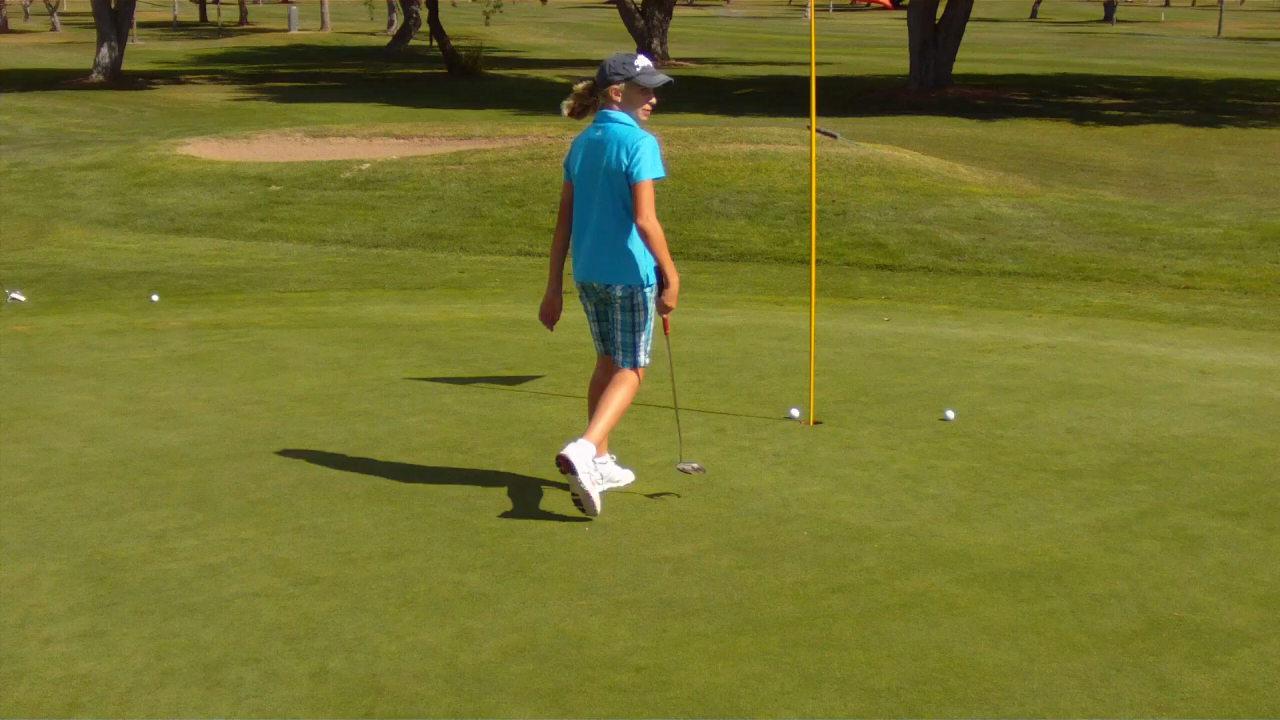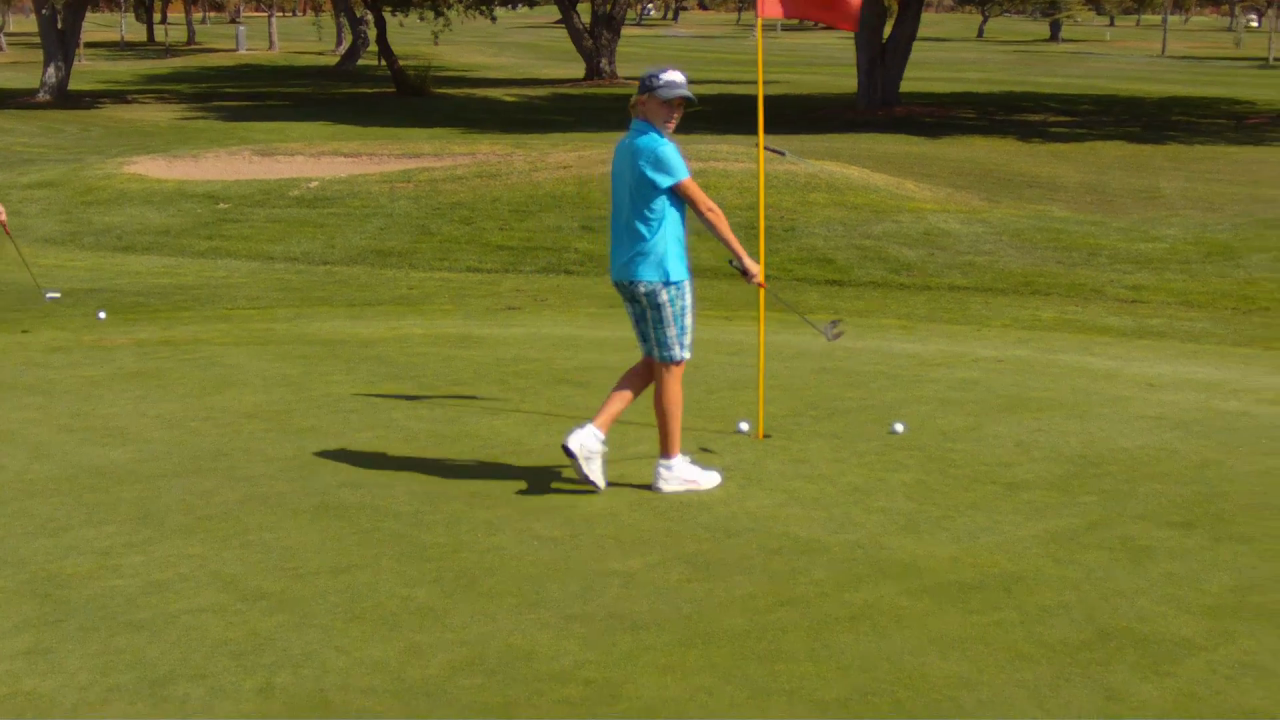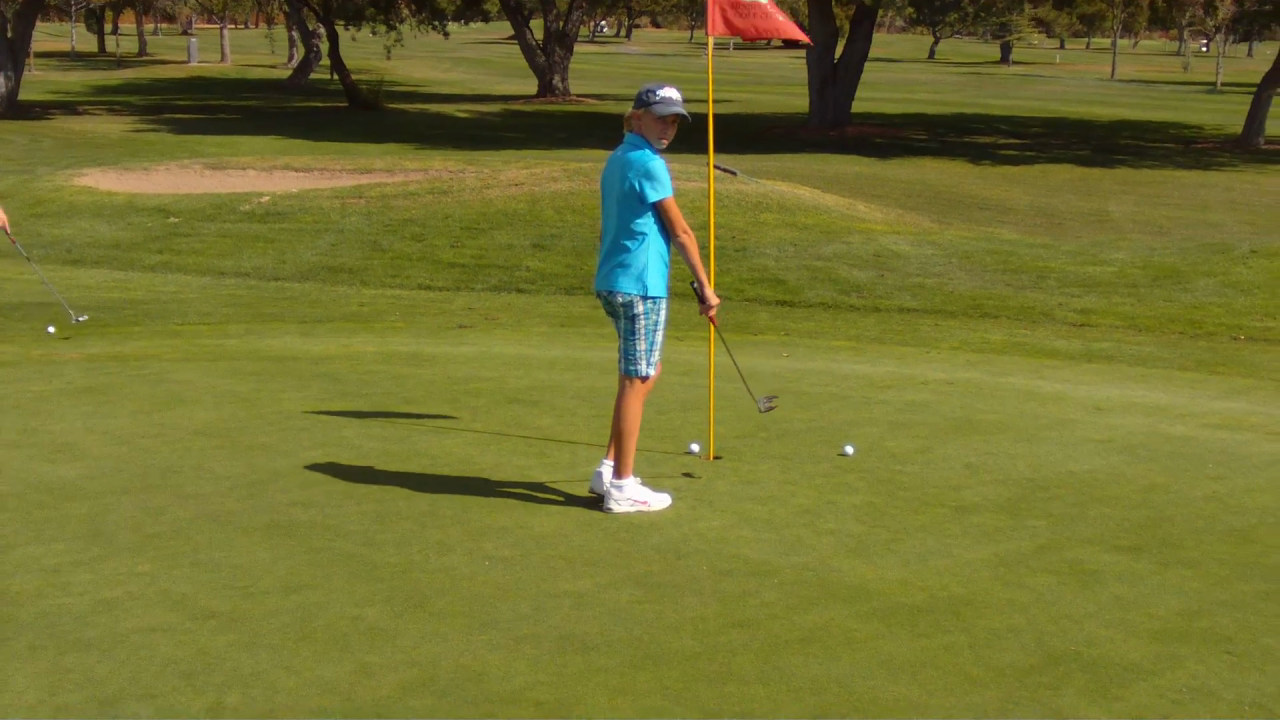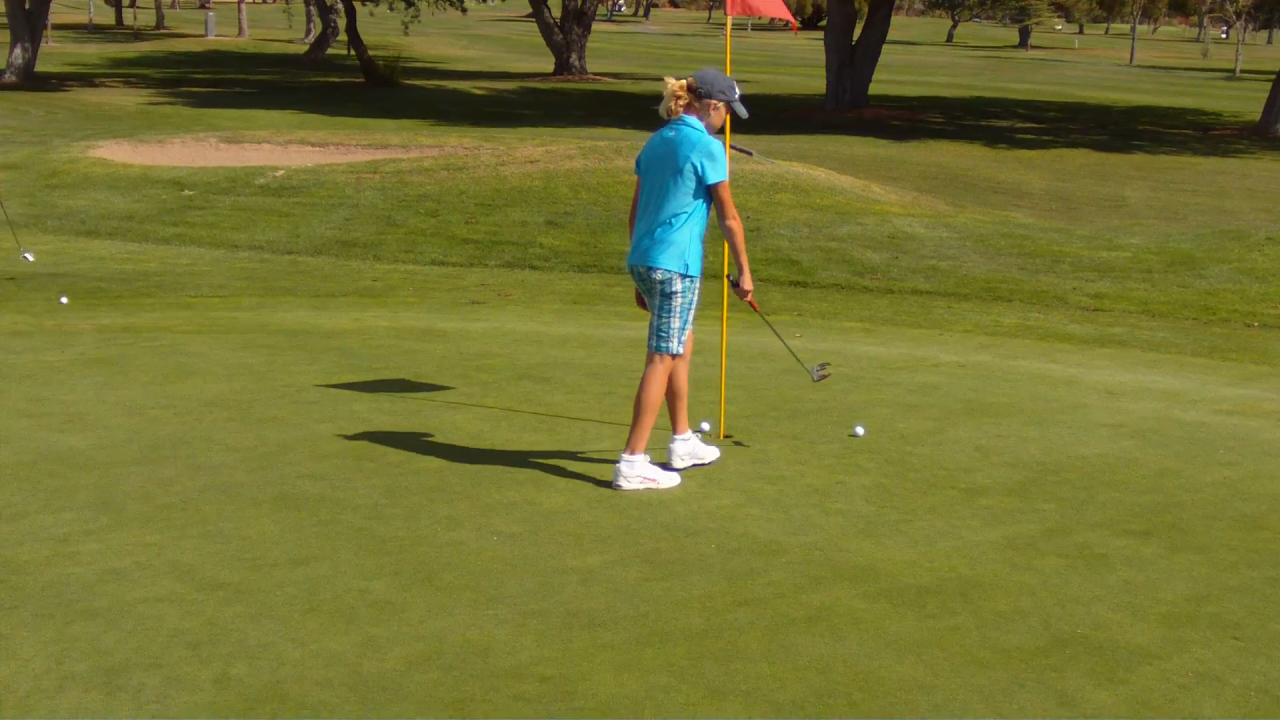
dt=0.7s
person 1, frame 1
left shoulder: (582, 142)
right shoulder: (641, 142)
left elbow: (564, 222)
right elbow: (646, 221)
left wrist: (554, 286)
right wrist: (670, 276)
left hip: (589, 272)
right hip: (628, 272)
left knee: (609, 360)
right knee: (629, 371)
left ankle: (600, 464)
right ankle: (584, 450)
person 1, frame 2
left shoulder: (627, 146)
right shoulder: (658, 150)
right elbow: (706, 209)
right wrist: (743, 257)
left hip: (628, 270)
right hip: (661, 271)
left knee: (651, 362)
right knee: (672, 366)
left ankle: (590, 436)
right ankle: (671, 466)
person 1, frame 3
left shoulder: (618, 159)
right shoulder: (648, 163)
right elbow: (680, 232)
right wrist: (705, 286)
left hip: (613, 283)
right hip: (640, 286)
left knee: (643, 375)
right knee: (636, 382)
left ankle: (609, 470)
right ankle: (622, 487)
person 1, frame 4
left shoulder: (657, 141)
right shoulder: (707, 147)
left elbow: (634, 212)
right elbow: (729, 217)
right wrist: (743, 270)
left hip: (643, 260)
right hip: (676, 264)
left knee: (681, 345)
right knee: (662, 358)
left ankle: (683, 442)
right ankle: (632, 463)
